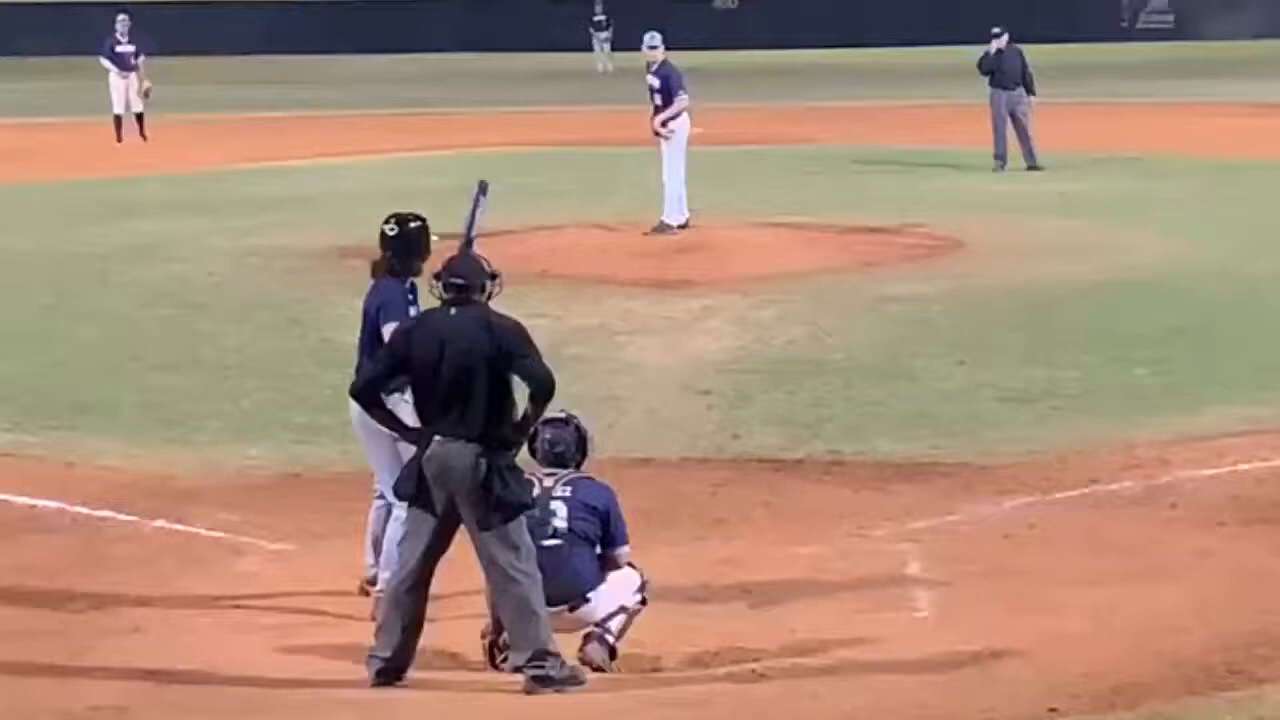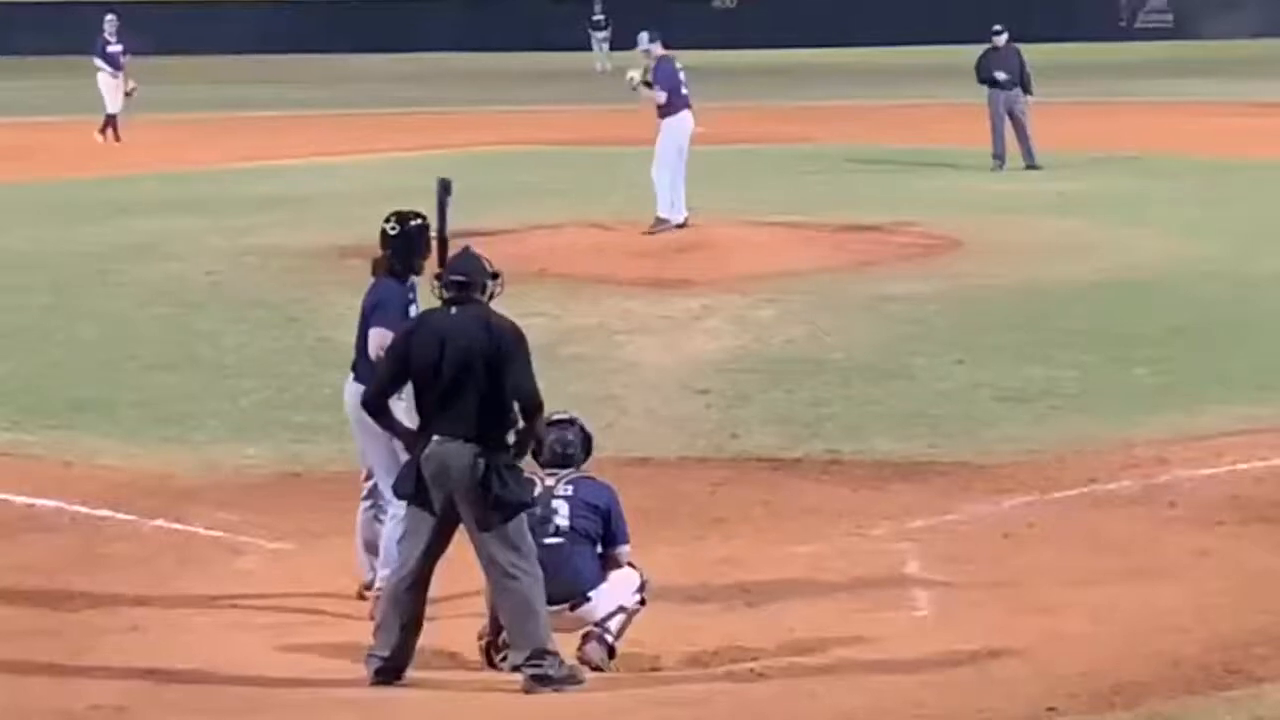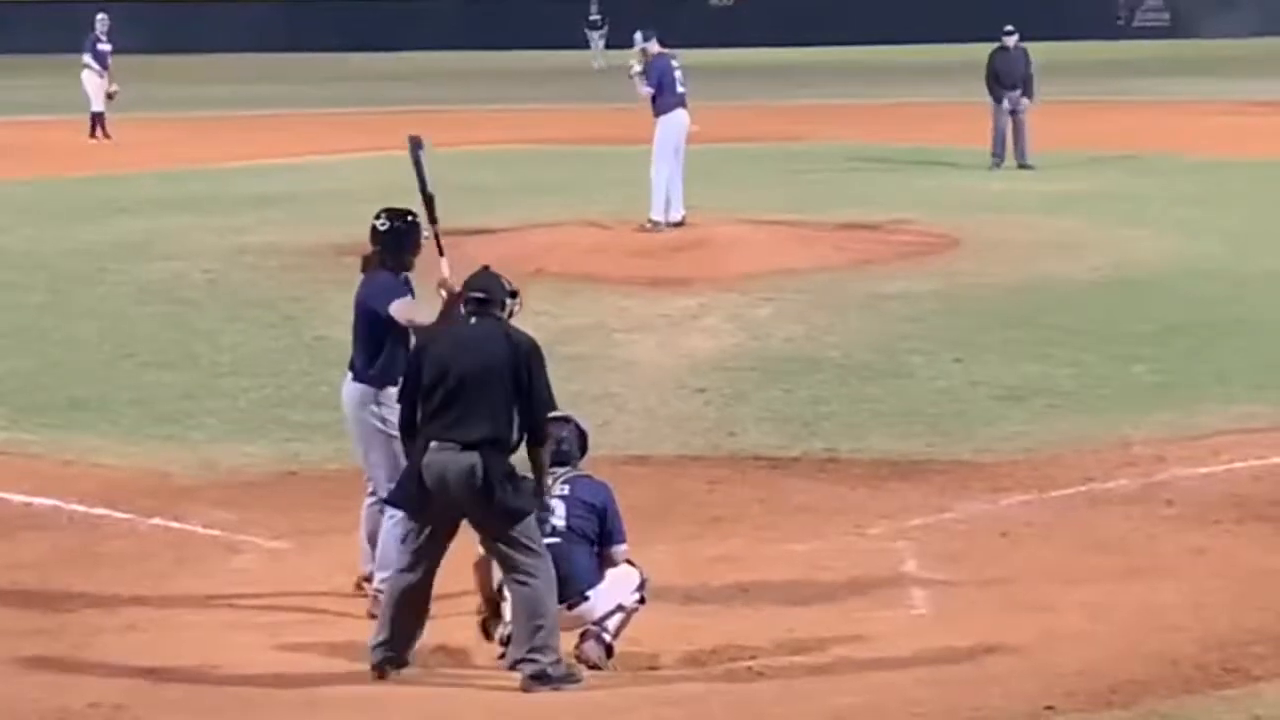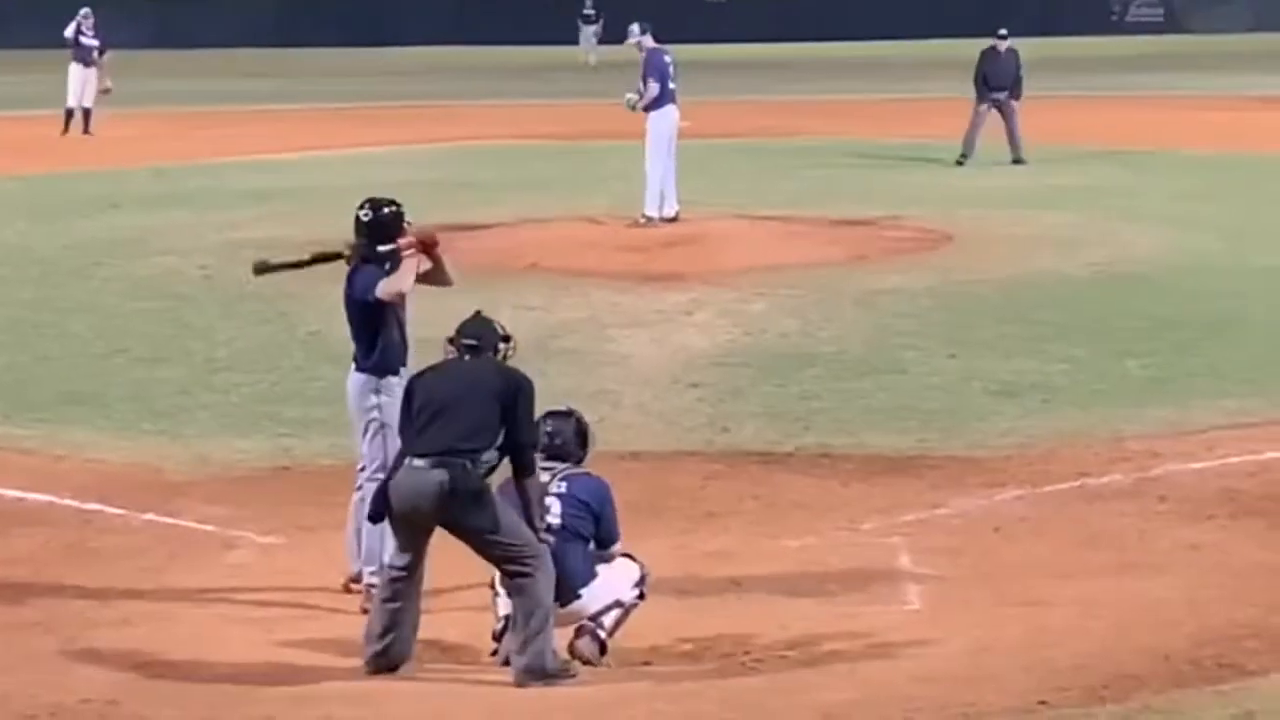
dt=0.5s
person 1, frame 1
left shoulder: (414, 331)
right shoulder: (499, 328)
left elbow: (363, 388)
right elbow: (542, 383)
left wrist: (410, 432)
right wrist: (522, 429)
left hip: (432, 458)
right hip: (482, 460)
left knee: (411, 564)
right knee: (513, 565)
left ankle: (386, 662)
right ankle: (541, 666)
person 1, frame 2
left shoulder: (416, 331)
right shoulder: (499, 330)
left elbow: (373, 398)
right elbow: (528, 400)
left wrist: (409, 437)
right wrist: (526, 440)
left hip: (431, 458)
right hip: (481, 461)
left knee: (411, 563)
right knee: (514, 566)
left ankle: (385, 662)
right ankle: (540, 666)
person 1, frame 3
left shoulder: (430, 341)
right shoulder: (520, 346)
left elbow: (408, 417)
right elbow: (537, 426)
right wrist: (540, 484)
left hip: (431, 463)
right hip: (483, 466)
left knee: (414, 563)
right knee: (530, 567)
left ankle: (387, 656)
right ankle: (541, 666)
person 1, frame 4
left shoulder: (423, 378)
right shoulder: (512, 381)
right elbow: (523, 462)
right wrist: (536, 524)
left hip: (404, 480)
right hip: (455, 482)
left knee: (404, 561)
right knee: (532, 562)
left ankle: (382, 654)
right ankle: (535, 663)
person 2, frame 1
left shoulder: (402, 287)
right shoulder: (391, 293)
left hip: (384, 396)
right hip: (384, 400)
left knee: (389, 489)
left ankle: (375, 574)
right ankle: (388, 593)
person 2, frame 2
left shoulder: (399, 285)
right shoulder: (391, 292)
right elbow: (380, 349)
left knee: (378, 489)
right knee: (405, 495)
left ankle: (372, 578)
right ankle: (386, 591)
person 2, frame 3
left shoulder: (396, 282)
right shoulder: (380, 284)
right elbow: (413, 317)
right wrist: (439, 314)
left hip: (378, 392)
right hip: (375, 396)
left knee: (383, 486)
left ankle: (372, 571)
right ankle: (384, 591)
person 2, frame 4
left shoulder: (386, 267)
right shoulder: (364, 274)
left elbow: (444, 280)
right elbow: (398, 290)
left wrist: (429, 252)
right wrist: (412, 258)
left hip: (383, 380)
right hip: (377, 385)
left knee: (371, 477)
right knee: (388, 482)
left ankle: (360, 569)
right ankle: (376, 585)
person 3, frame 1
right shoulder: (598, 491)
right elbow: (619, 559)
left wrist: (496, 625)
right hip: (581, 605)
right knee: (632, 579)
left ankle: (513, 639)
right ankle: (600, 640)
person 3, frame 2
right shoulder: (600, 491)
right elbow: (620, 558)
left wrist: (494, 626)
right hip: (581, 604)
right knee: (632, 579)
right ankle: (599, 640)
person 3, frame 3
right shoulder: (596, 489)
left elbow: (484, 560)
right elbow: (616, 556)
left wrist: (489, 608)
right hip: (580, 604)
left knee: (504, 576)
right knee: (631, 577)
right ankle: (597, 639)
person 3, frame 4
left shoulder: (509, 487)
right shoulder: (593, 486)
right elbow: (611, 553)
right hip: (576, 599)
left knee: (503, 575)
right knee: (633, 572)
left ankle: (510, 631)
right ankle: (592, 635)
person 4, frame 1
left shoulder: (670, 71)
right shoulder: (650, 67)
left elbow: (684, 102)
left wrist: (661, 117)
right wrist: (656, 119)
left hip: (675, 124)
right hip: (666, 124)
left knee: (671, 174)
right knee: (675, 173)
left ankle: (670, 221)
right ankle: (681, 217)
person 4, frame 2
left shoulder: (662, 65)
right shoulder: (670, 61)
left elbow: (660, 98)
left wrist: (639, 87)
right wrist: (643, 82)
left hip: (674, 120)
right hip: (682, 118)
left knee: (660, 170)
right knee: (676, 171)
left ankle: (664, 216)
right ankle: (679, 216)
person 4, frame 3
left shoulder: (655, 62)
right shoulder: (672, 58)
left elbow: (645, 92)
left wrist: (636, 74)
right wrist: (641, 72)
left hip: (668, 118)
right hip: (681, 115)
left knee: (660, 170)
right knee: (674, 169)
left ankle: (657, 219)
right ankle: (676, 215)
person 4, frame 4
left shoulder: (651, 57)
right shoulder: (665, 54)
left elbow: (654, 90)
left wrist: (639, 104)
right wrist: (639, 95)
left hip: (659, 114)
right hip: (670, 111)
left knee: (654, 165)
right knee: (667, 164)
left ankle: (651, 214)
right ankle: (670, 210)
